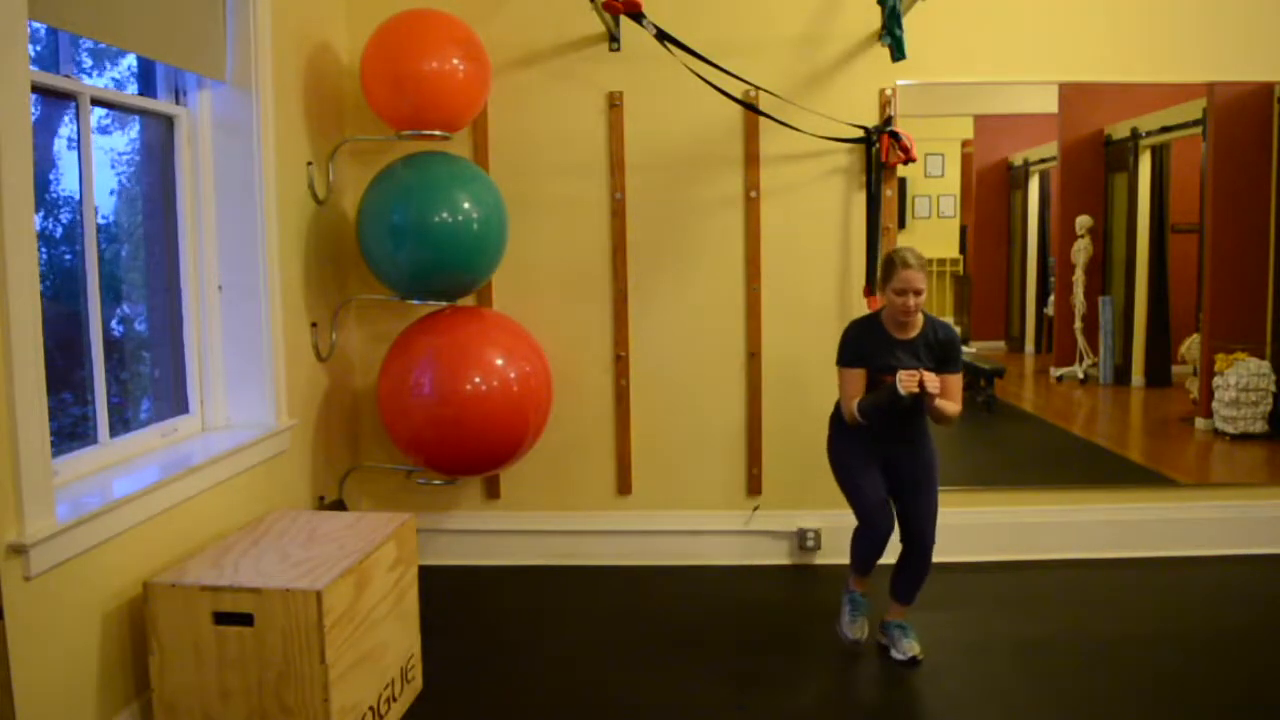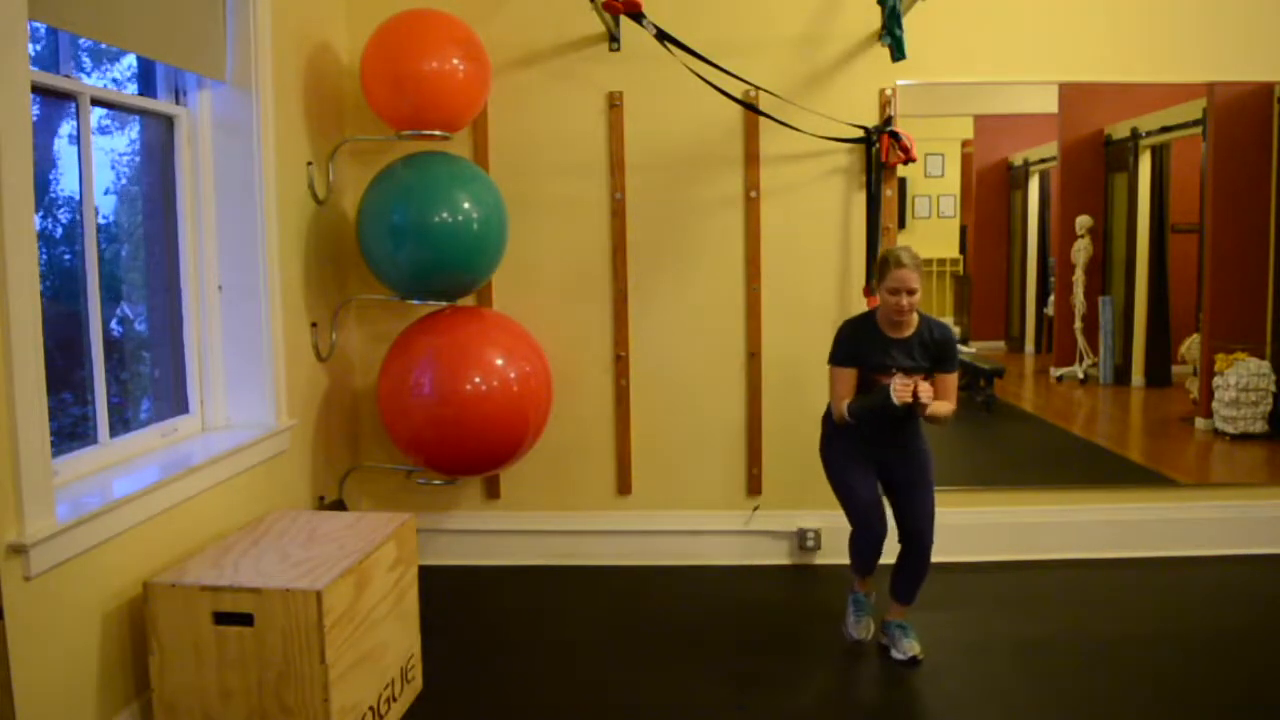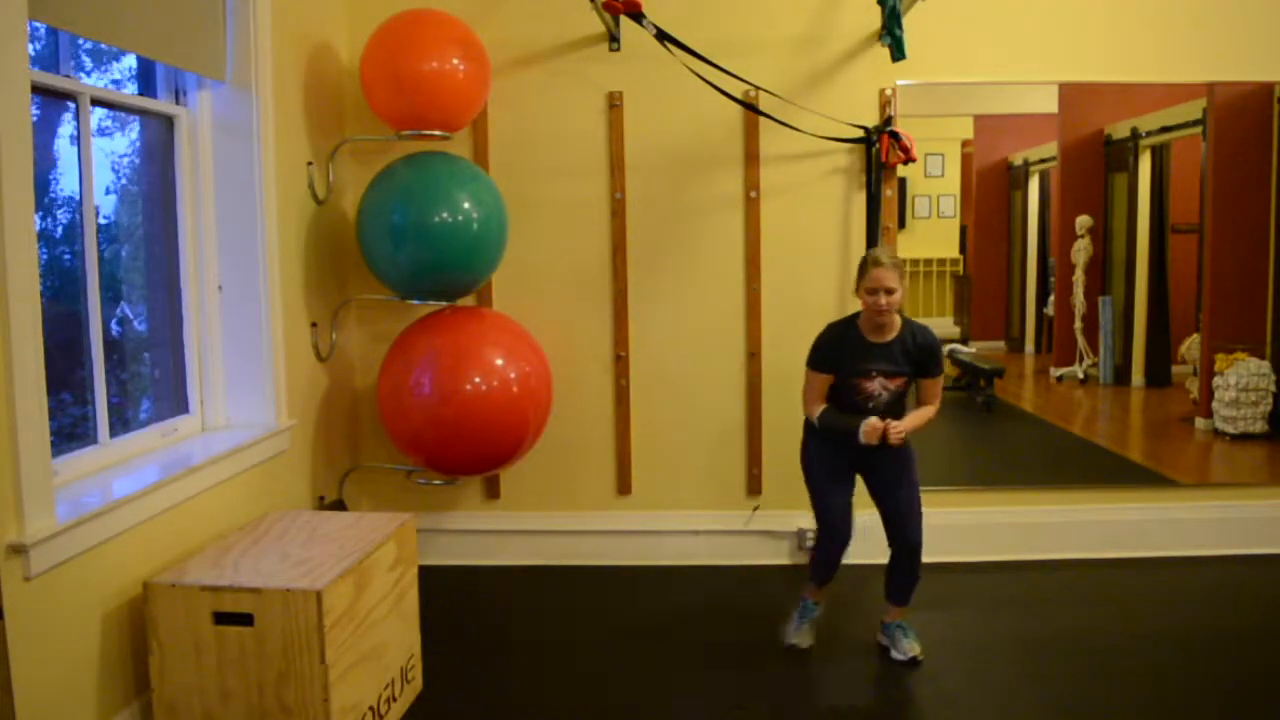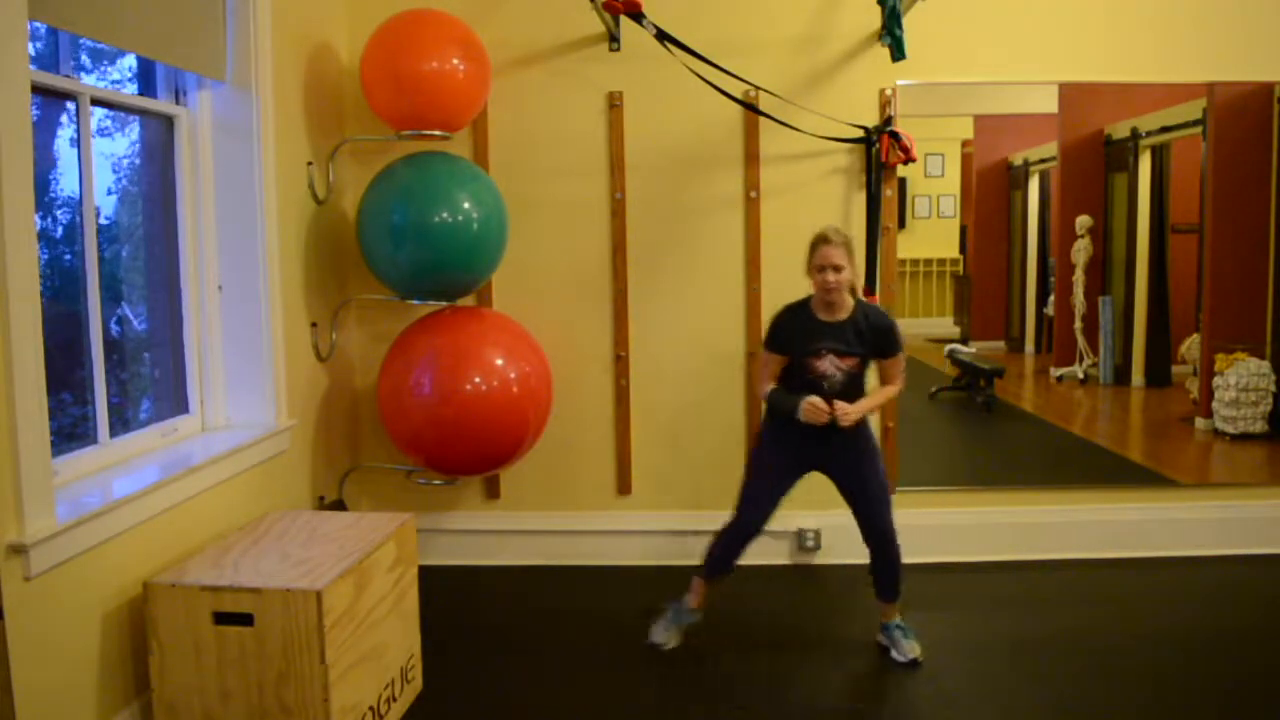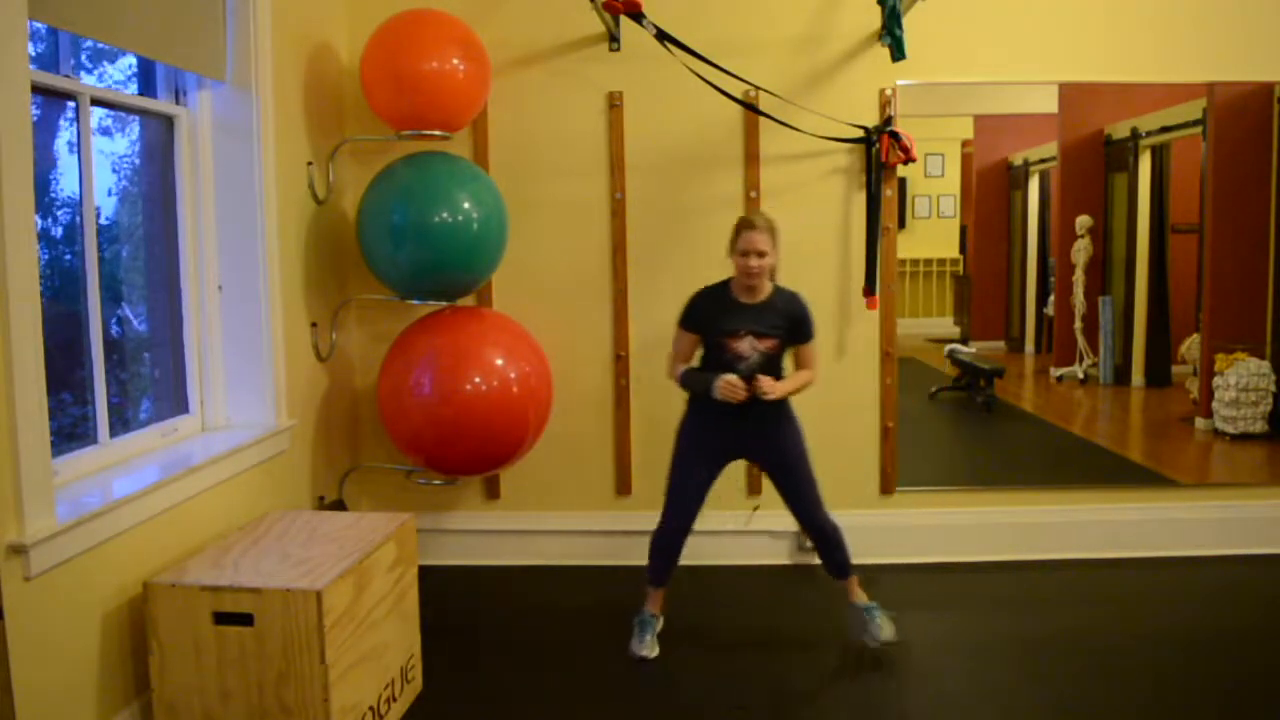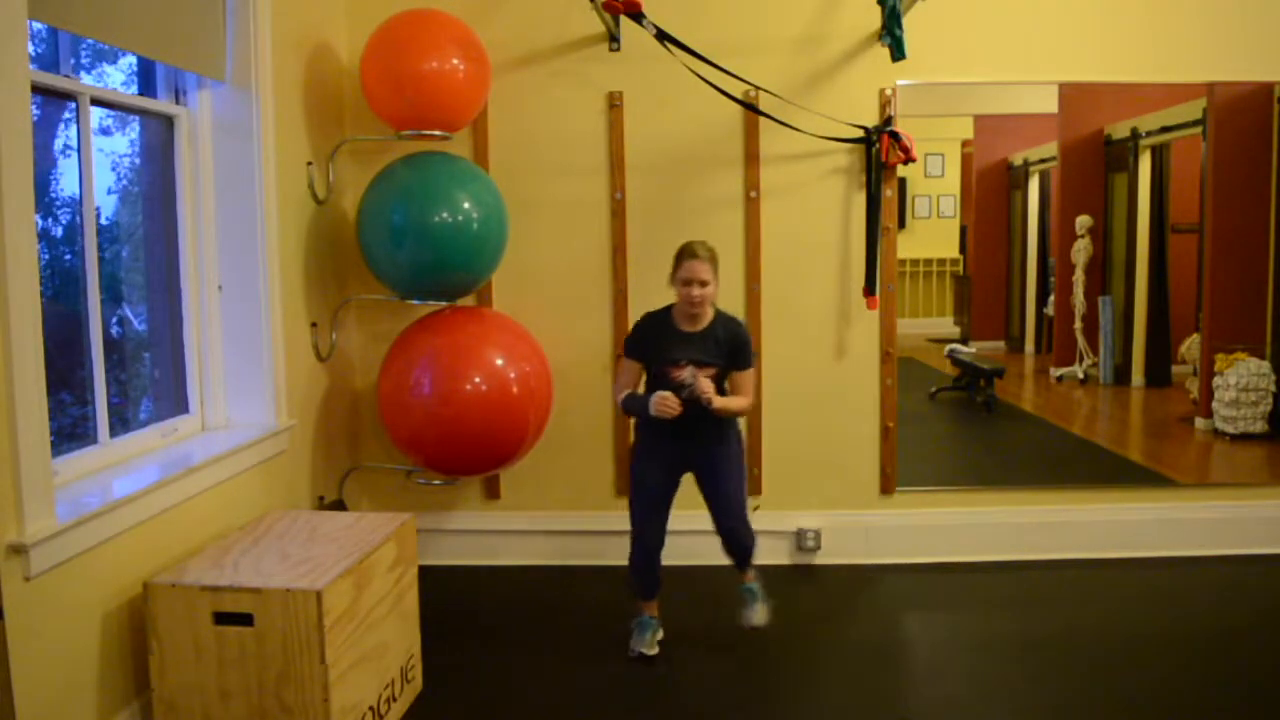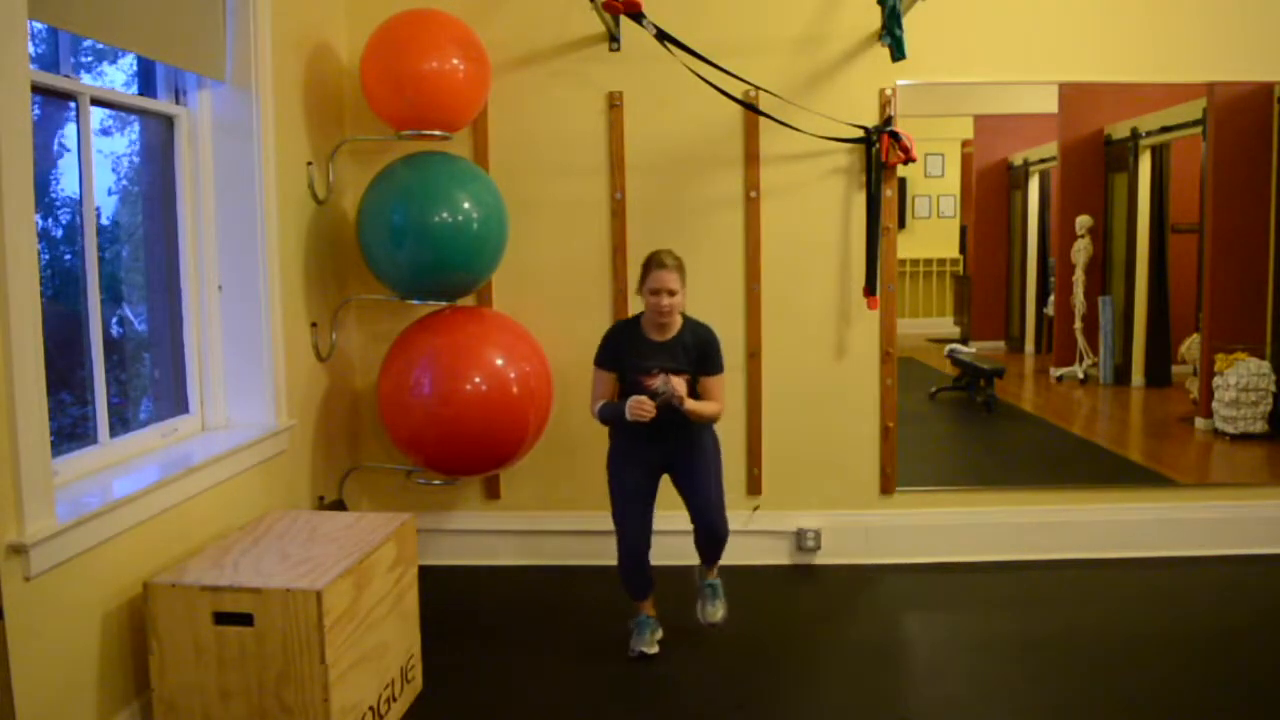
dt=0.2s
person 1, frame 1
left shoulder: (943, 337)
right shoulder: (859, 334)
left elbow: (952, 412)
right elbow: (851, 411)
left wrist: (933, 396)
right wrist: (894, 392)
left hip: (911, 442)
right hip: (856, 441)
left knee: (921, 538)
right knee: (877, 520)
left ankle: (895, 623)
right ankle: (855, 591)
person 1, frame 2
left shoulder: (939, 337)
right shoulder: (854, 334)
left elbow: (949, 405)
right elbow: (840, 406)
left wrist: (927, 403)
right wrist: (889, 401)
left hip: (904, 442)
right hip: (849, 442)
left knee: (920, 537)
right knee: (871, 525)
left ankle: (895, 623)
right ankle: (862, 593)
person 1, frame 3
left shoulder: (923, 341)
right shoulder: (835, 339)
left elbow: (931, 403)
right elbow: (813, 407)
left wrist: (905, 425)
right wrist: (855, 426)
left hip: (892, 445)
right hip: (831, 445)
left knee: (908, 543)
right knee: (835, 535)
left ankle: (892, 624)
right ankle: (811, 601)
person 1, frame 4
left shoulder: (876, 323)
right shoulder: (789, 319)
left elbow: (894, 384)
right elbow: (763, 384)
left wrist: (857, 409)
right wrist: (800, 408)
left hip: (846, 437)
right hip: (787, 434)
left knee: (881, 534)
right knee: (745, 525)
left ankle: (891, 623)
right ankle: (691, 605)
person 1, frame 5
left shoulder: (791, 307)
right shoulder: (706, 302)
left elbow: (807, 373)
right elbow: (677, 367)
left wrist: (781, 386)
right wrist: (711, 383)
left hip: (769, 422)
right hip: (708, 422)
left knee: (811, 514)
right knee: (676, 518)
left ankle: (859, 601)
right ankle: (650, 613)
person 1, frame 6
left shoulder: (733, 332)
right shoulder: (648, 329)
left elbow: (744, 402)
right elbow: (622, 394)
left wrist: (714, 400)
right wrist: (647, 404)
left hip: (715, 438)
right hip: (658, 441)
left knee: (733, 526)
right knee: (645, 539)
left ankle: (748, 579)
right ankle: (647, 616)
person 1, frame 7
left shoulder: (702, 338)
right shoulder: (619, 338)
left elbow: (716, 409)
right elbow: (598, 406)
left wrist: (685, 402)
right wrist: (623, 410)
left hip: (691, 439)
right hip: (634, 445)
left knee: (712, 523)
right knee: (632, 541)
left ankle: (709, 575)
right ankle: (646, 616)
